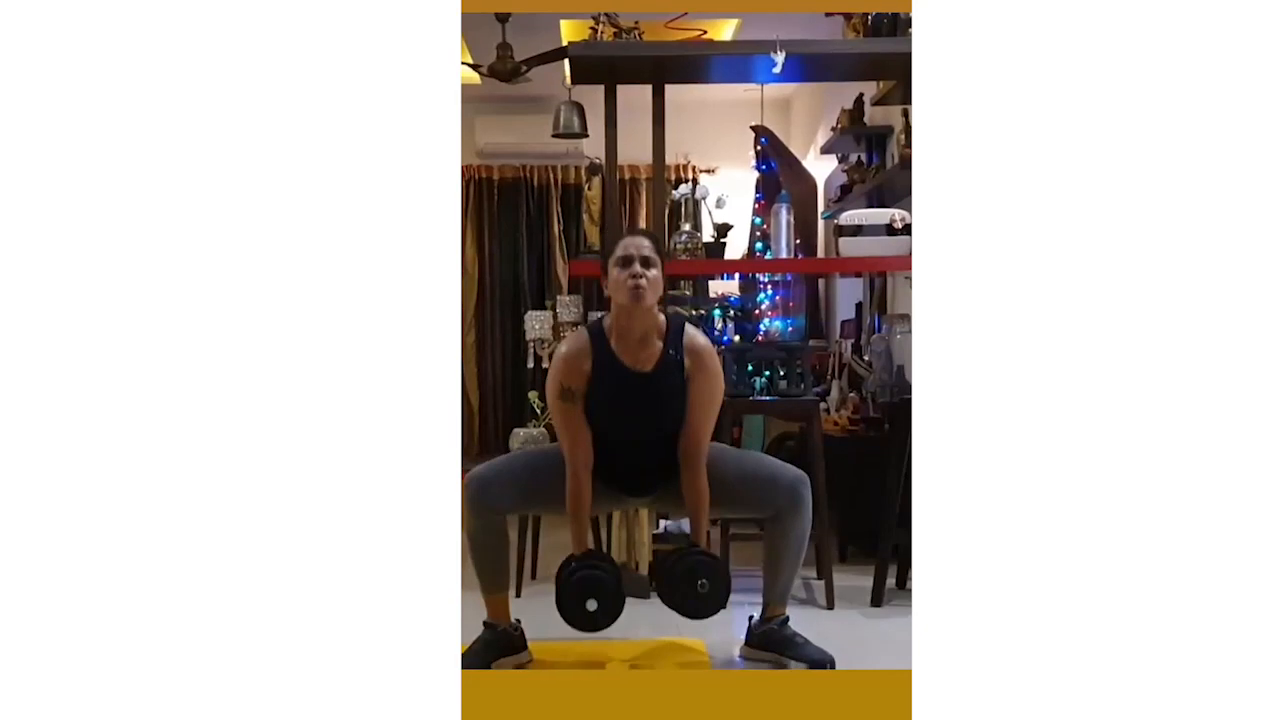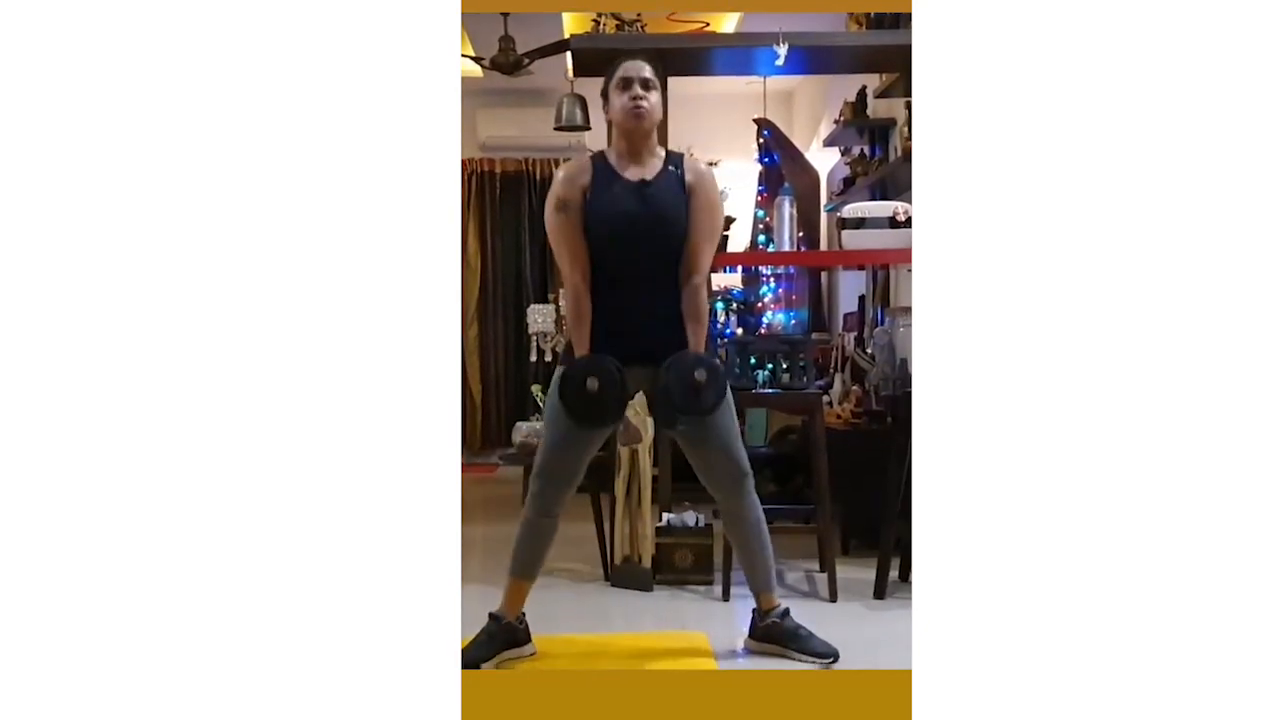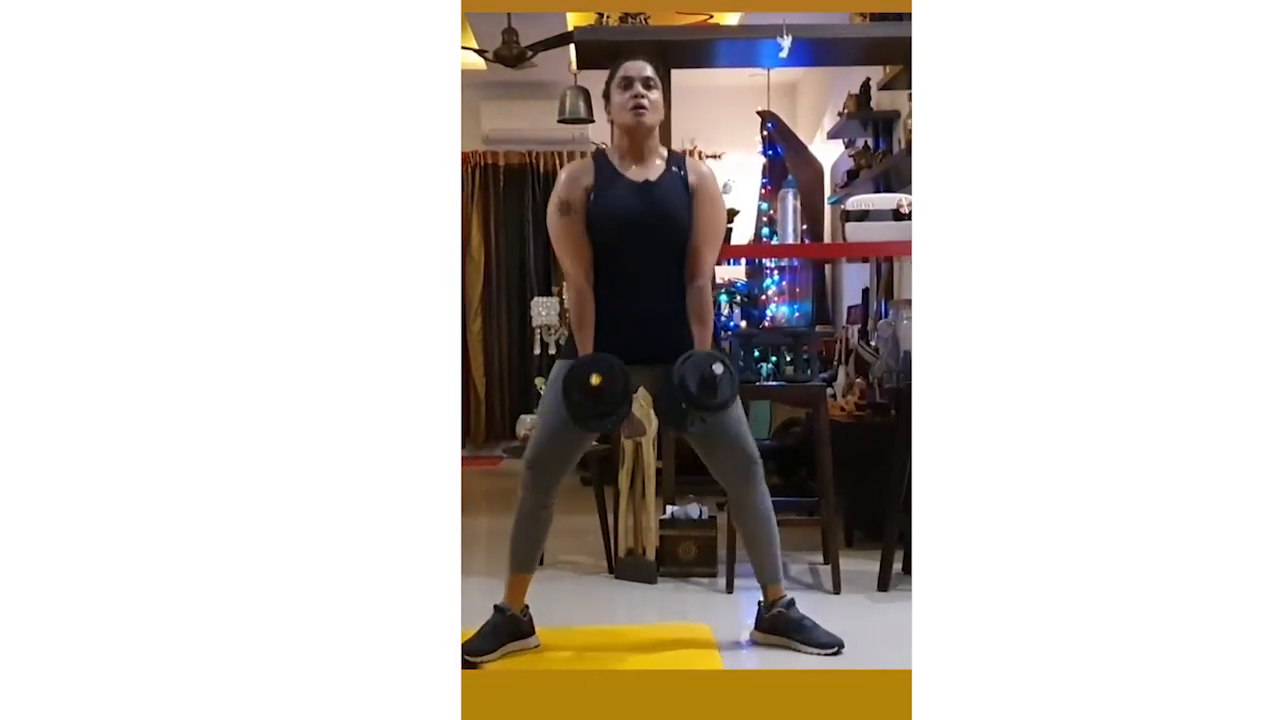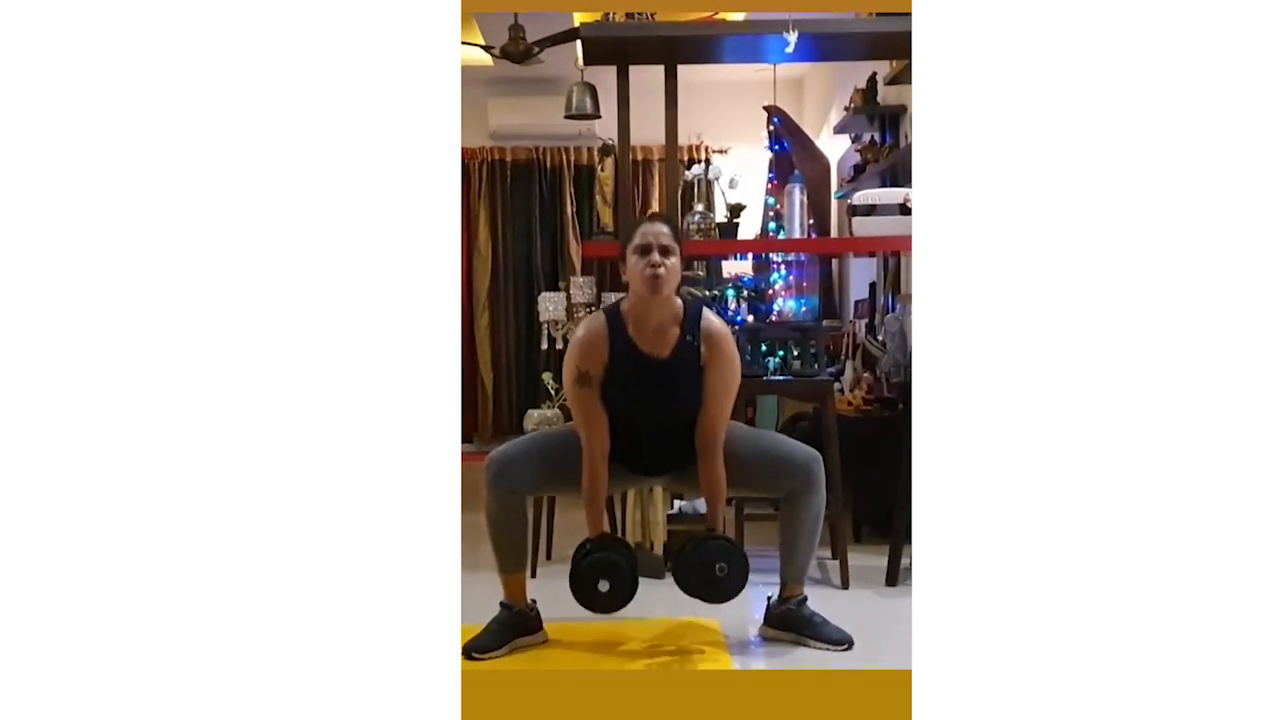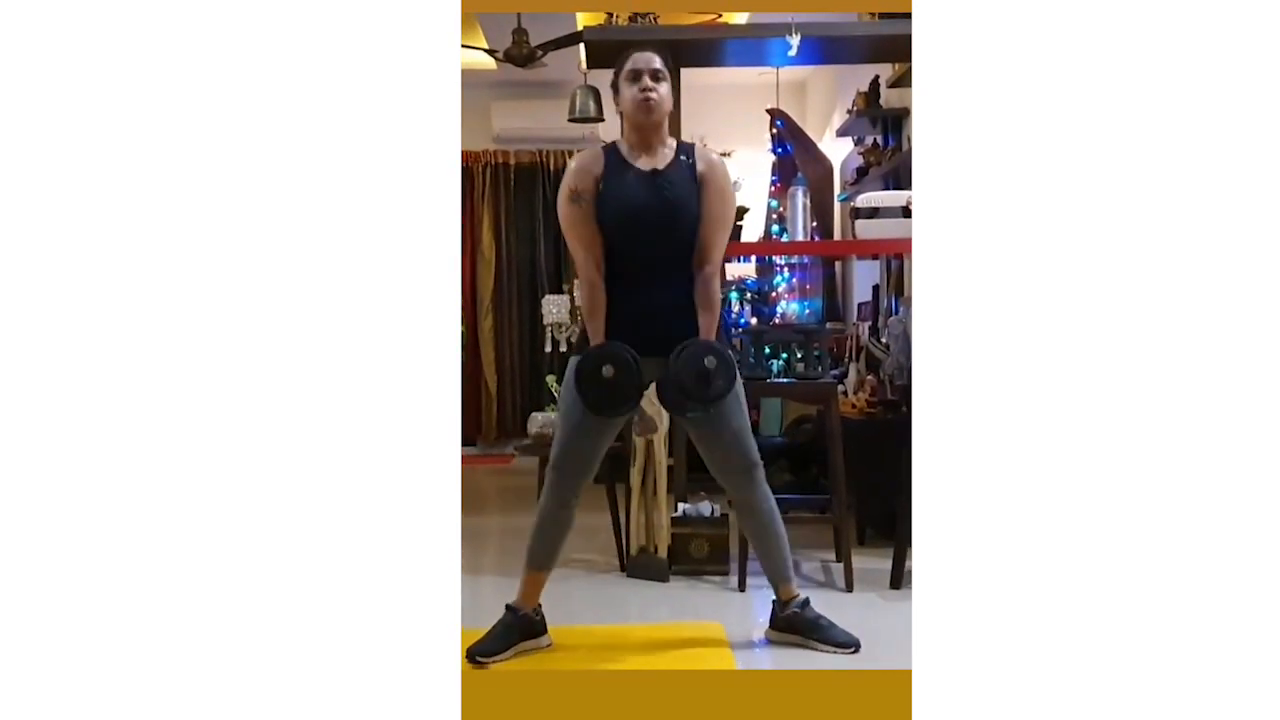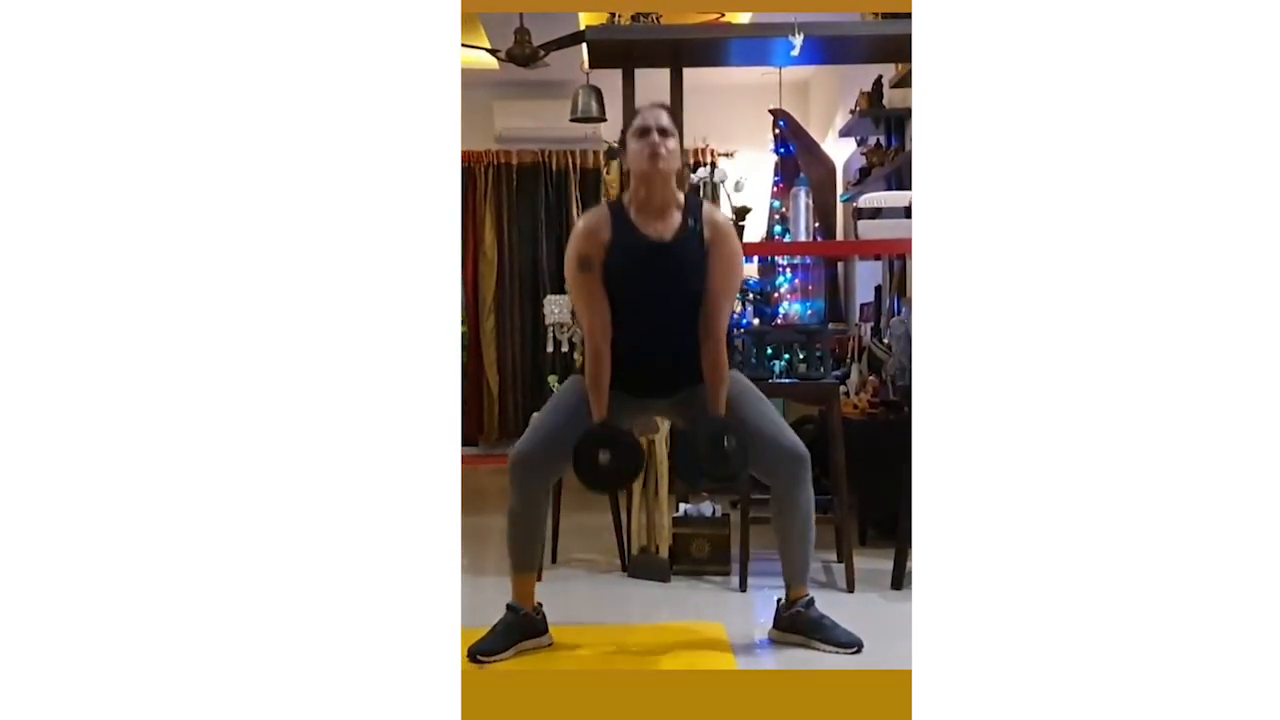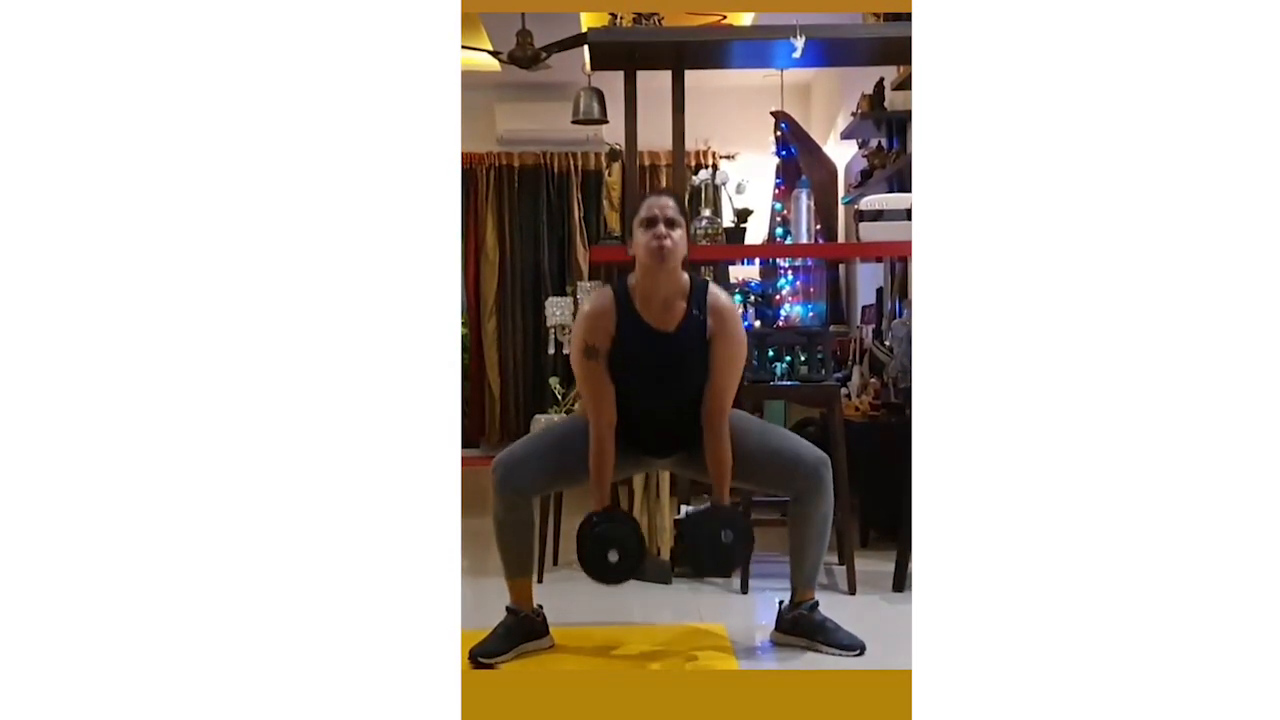
dt=0.7s
person 1, frame 1
left shoulder: (696, 351)
right shoulder: (576, 355)
left elbow: (694, 456)
right elbow: (578, 464)
left wrist: (700, 545)
right wrist: (581, 552)
left hip: (671, 473)
right hip: (600, 473)
left knee: (793, 491)
right knee: (481, 492)
left ankle: (770, 627)
right ankle: (502, 632)
person 1, frame 2
left shoulder: (695, 178)
right shoulder: (575, 179)
left elbow: (696, 281)
right elbow: (576, 284)
left hip: (675, 350)
right hip: (601, 350)
left knee: (735, 479)
right knee: (548, 483)
left ankle: (770, 618)
right ankle: (508, 623)
person 1, frame 3
left shoulder: (696, 179)
right shoulder: (578, 180)
left elbow: (700, 280)
right elbow: (580, 283)
left hip: (679, 350)
right hip: (600, 350)
left knee: (741, 467)
right knee: (541, 469)
left ankle: (777, 610)
right ankle: (512, 617)
person 1, frame 4
left shoulder: (713, 336)
right shoulder: (593, 340)
left elbow: (711, 445)
right elbow: (595, 452)
left wrist: (716, 531)
right wrist: (596, 537)
left hip: (688, 453)
right hip: (619, 453)
left knee: (807, 469)
right knee: (503, 472)
left ankle: (788, 606)
right ankle: (519, 613)
person 1, frame 5
left shoulder: (705, 166)
right shoulder: (588, 170)
left elbow: (709, 266)
right elbow: (589, 270)
left wrist: (706, 347)
right wrist: (598, 351)
left hip: (689, 341)
right hip: (615, 343)
left knee: (743, 471)
right knee: (564, 475)
left ankle: (791, 609)
right ankle: (524, 616)
person 1, frame 6
left shoulder: (714, 226)
right shoulder: (594, 230)
left elbow: (714, 329)
right elbow: (597, 337)
left wrist: (717, 416)
right wrist: (599, 423)
left hip: (694, 378)
right hip: (619, 380)
left knee: (792, 460)
right knee: (527, 463)
left ankle: (796, 608)
right ankle: (525, 613)
person 1, frame 7
left shoulder: (718, 309)
right shoulder: (600, 312)
left elbow: (717, 413)
right elbow: (602, 421)
left wrist: (721, 507)
right wrist: (602, 510)
left hip: (694, 433)
right hip: (624, 435)
left knee: (813, 470)
right knee: (511, 475)
left ankle: (800, 613)
right ankle: (524, 619)
